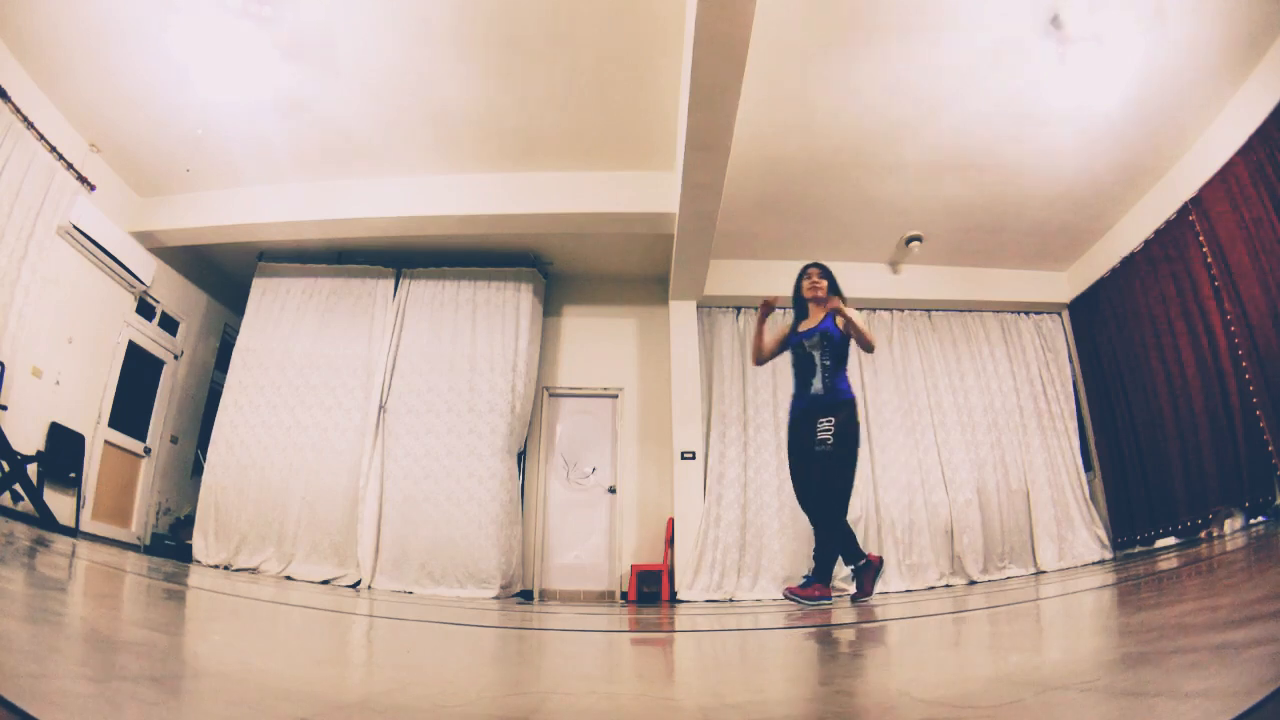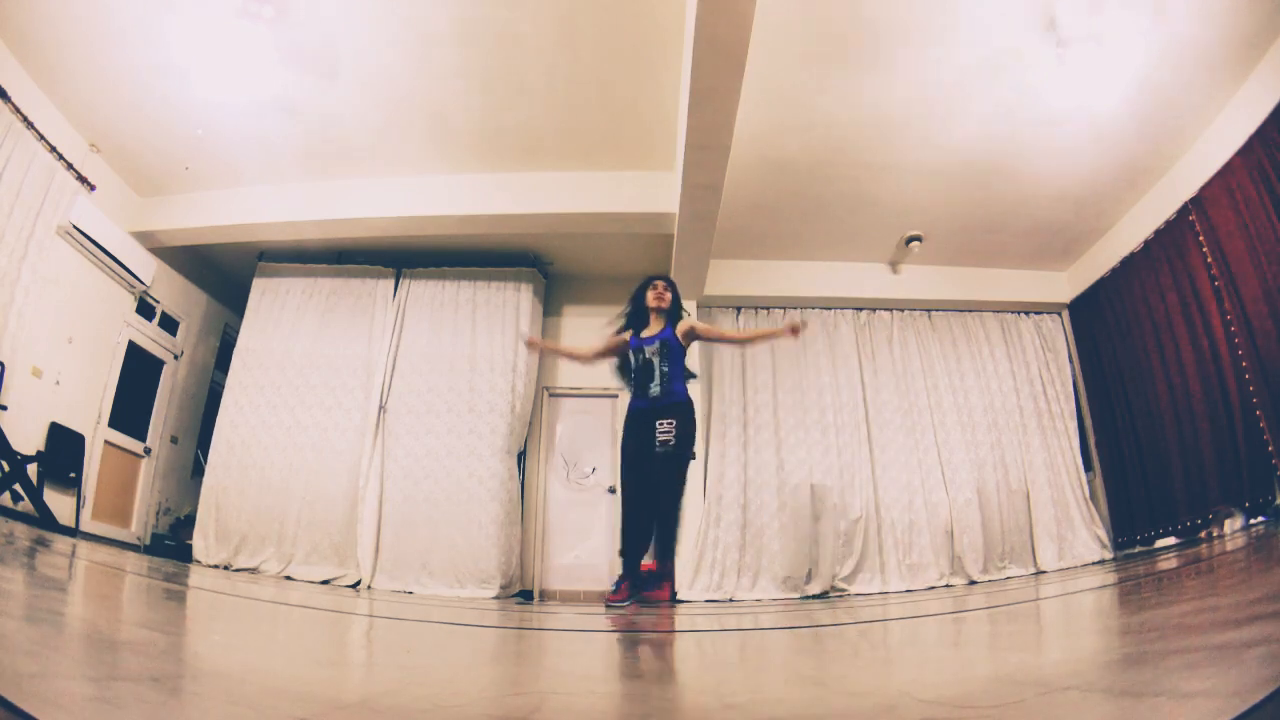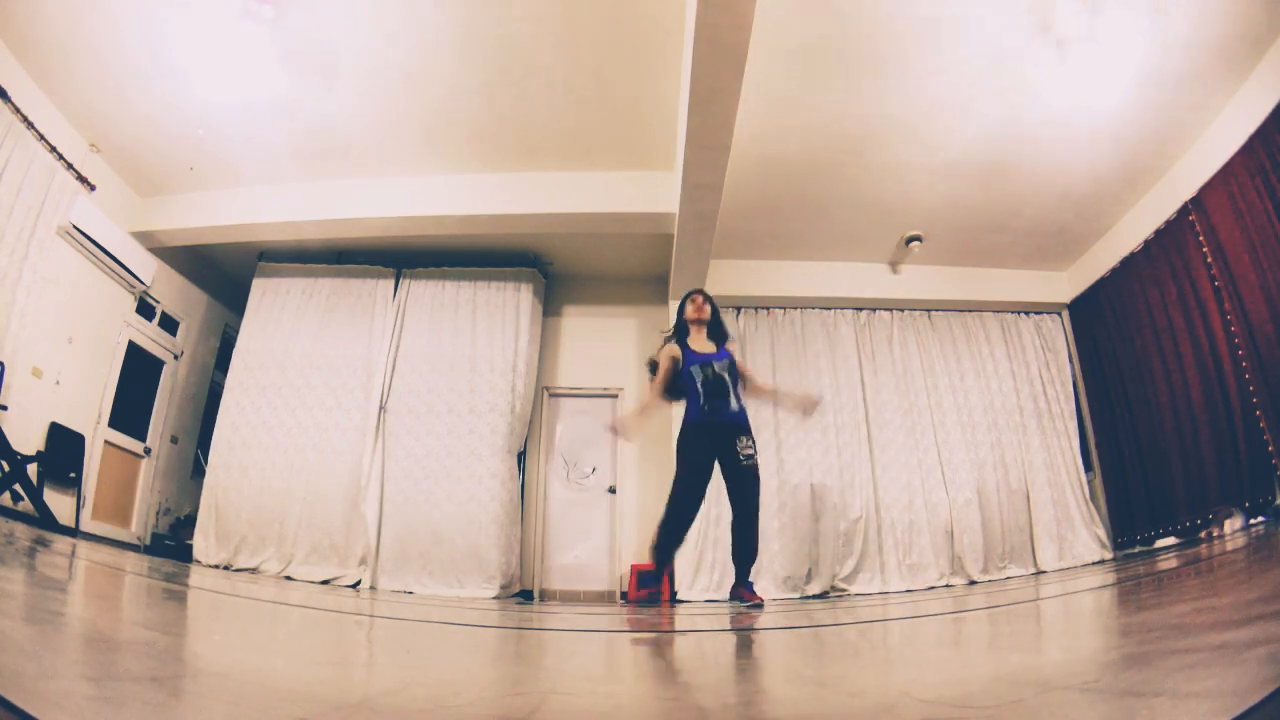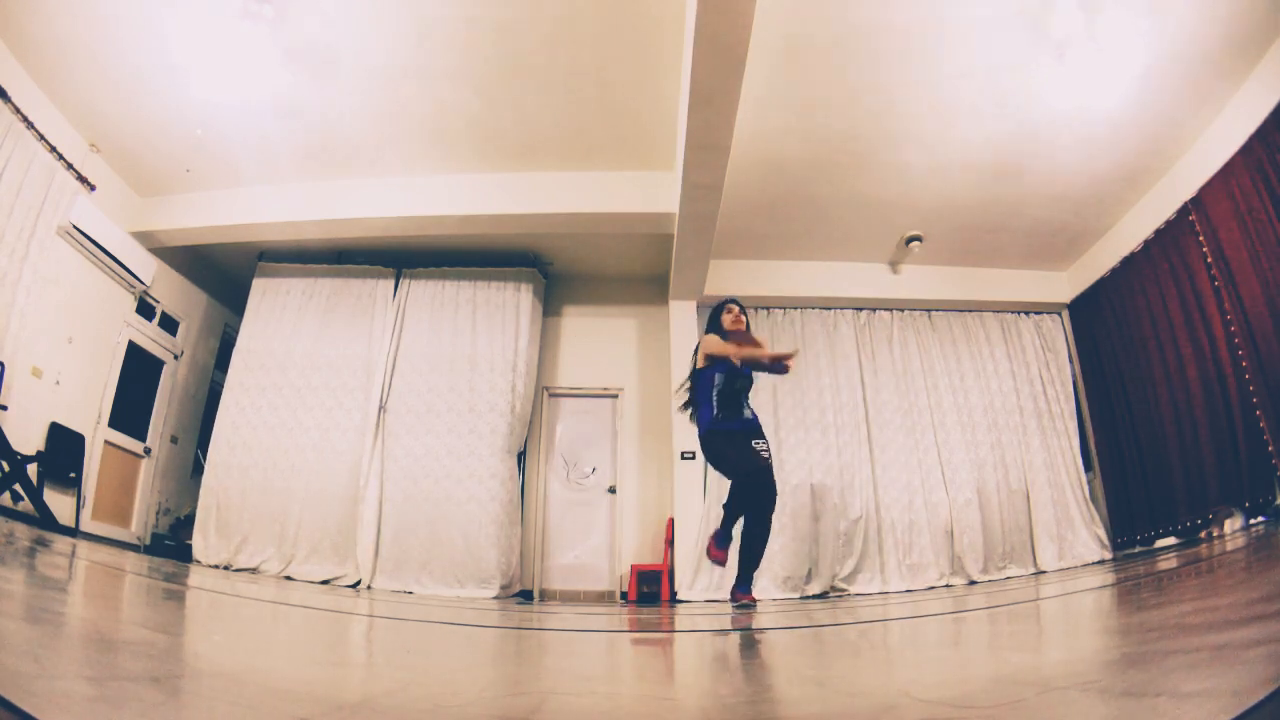
dt=1s
person 1, frame 1
left shoulder: (841, 317)
right shoulder: (793, 329)
left elbow: (869, 345)
right elbow: (759, 359)
left wrist: (846, 315)
right wrist: (761, 321)
left hip: (836, 413)
right hip: (802, 415)
left knee: (830, 497)
right knee: (809, 497)
left ankle: (821, 580)
right ankle: (862, 562)
person 1, frame 2
left shoulder: (682, 327)
right shoulder: (629, 337)
left elbow: (735, 336)
right elbow: (589, 355)
left wrist: (780, 330)
right wrist: (546, 346)
left hip: (673, 415)
right hip: (638, 417)
left knee: (665, 493)
right knee: (634, 498)
left ankle: (663, 576)
right ankle: (629, 578)
person 1, frame 3
left shoulder: (725, 349)
right shoulder: (674, 349)
left elbow: (753, 384)
right elbow: (657, 391)
left wrist: (792, 399)
right wrist: (631, 417)
left hip: (736, 430)
right hip: (698, 433)
left knee: (746, 506)
right knee: (682, 505)
left ankle: (742, 583)
right ankle: (656, 578)
person 1, frame 4
left shoulder: (746, 352)
right shoulder: (709, 342)
left elbow: (781, 366)
right elbow: (741, 355)
left wrist: (763, 349)
right wrist: (778, 356)
left hip: (750, 433)
right hip: (717, 436)
left knee: (762, 503)
right knee: (753, 478)
left ankle: (743, 584)
right ankle: (723, 532)
